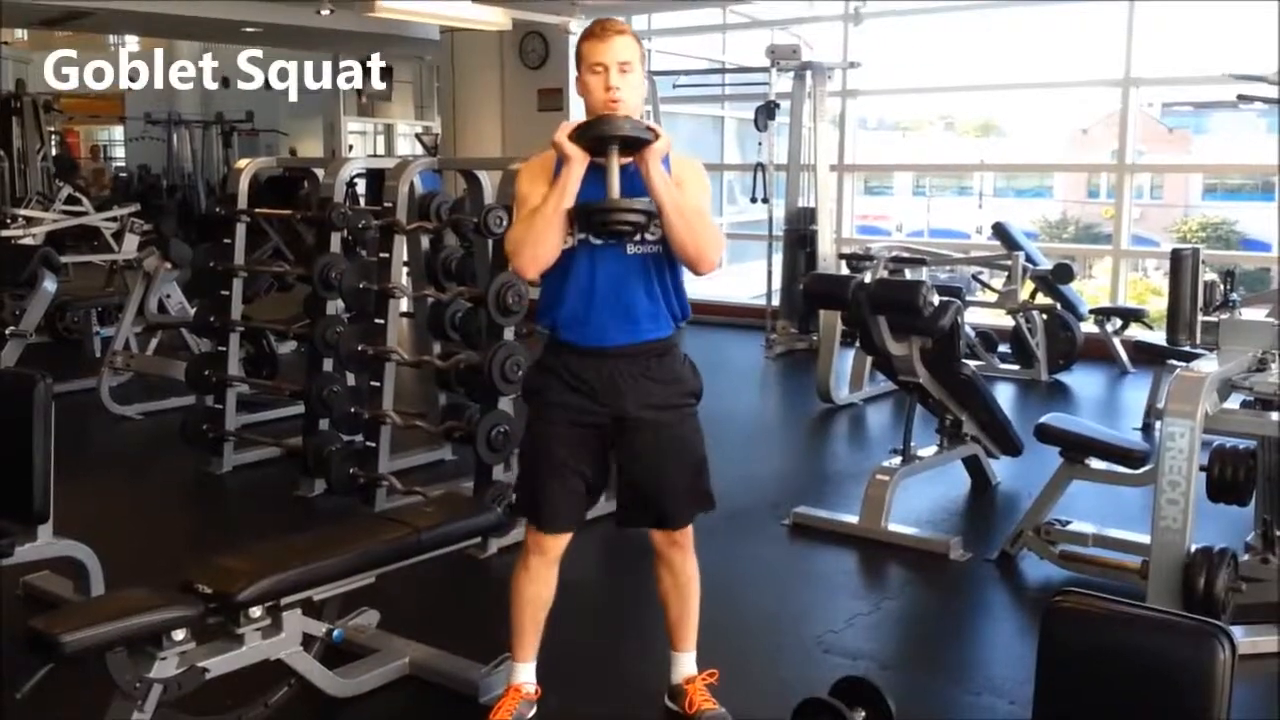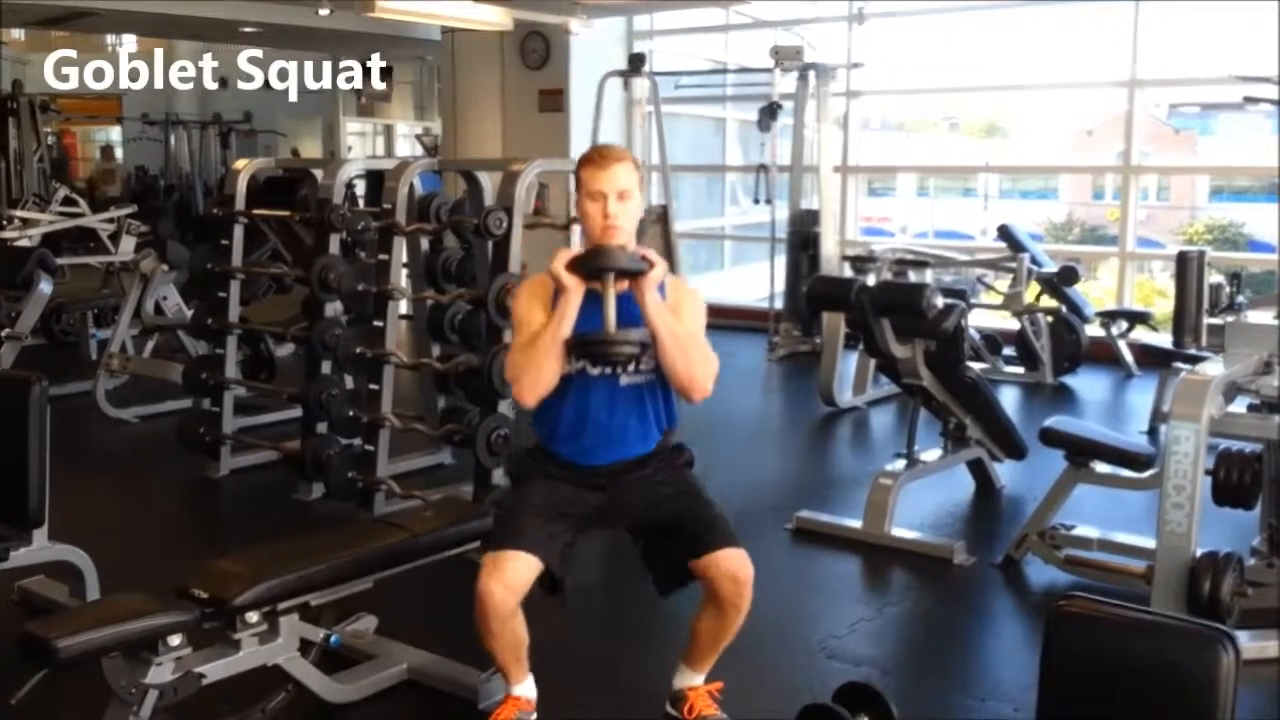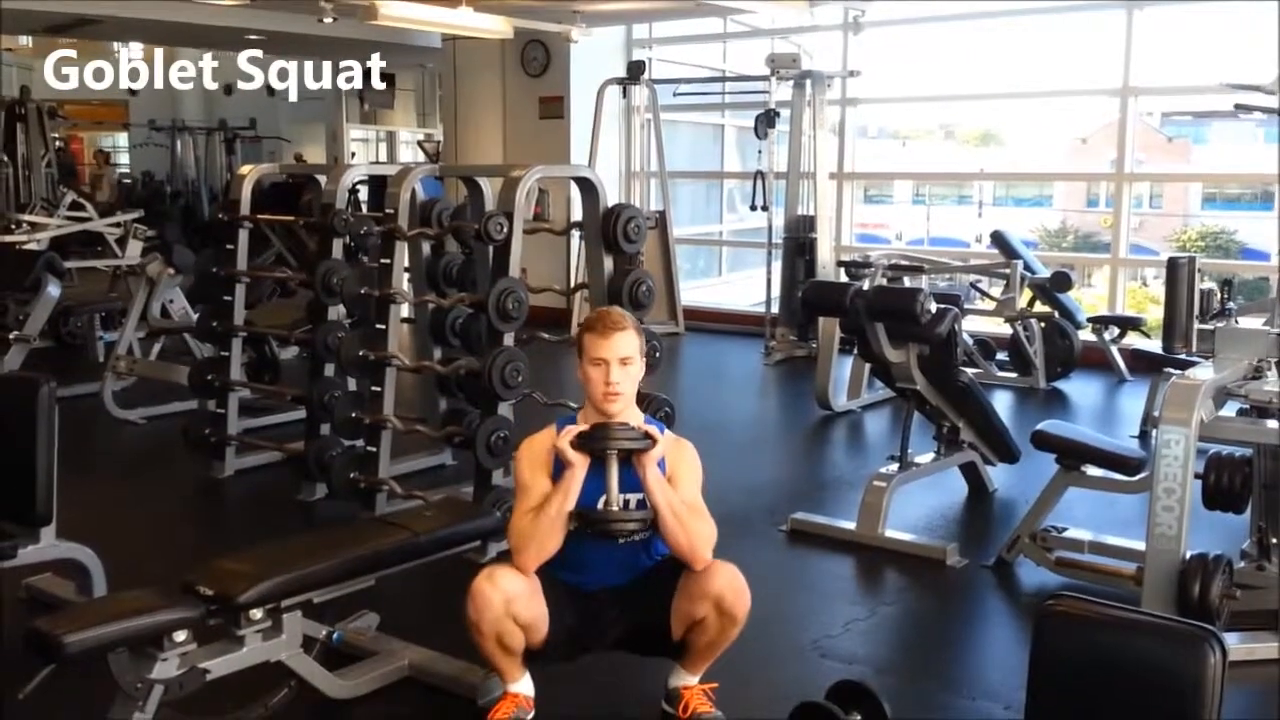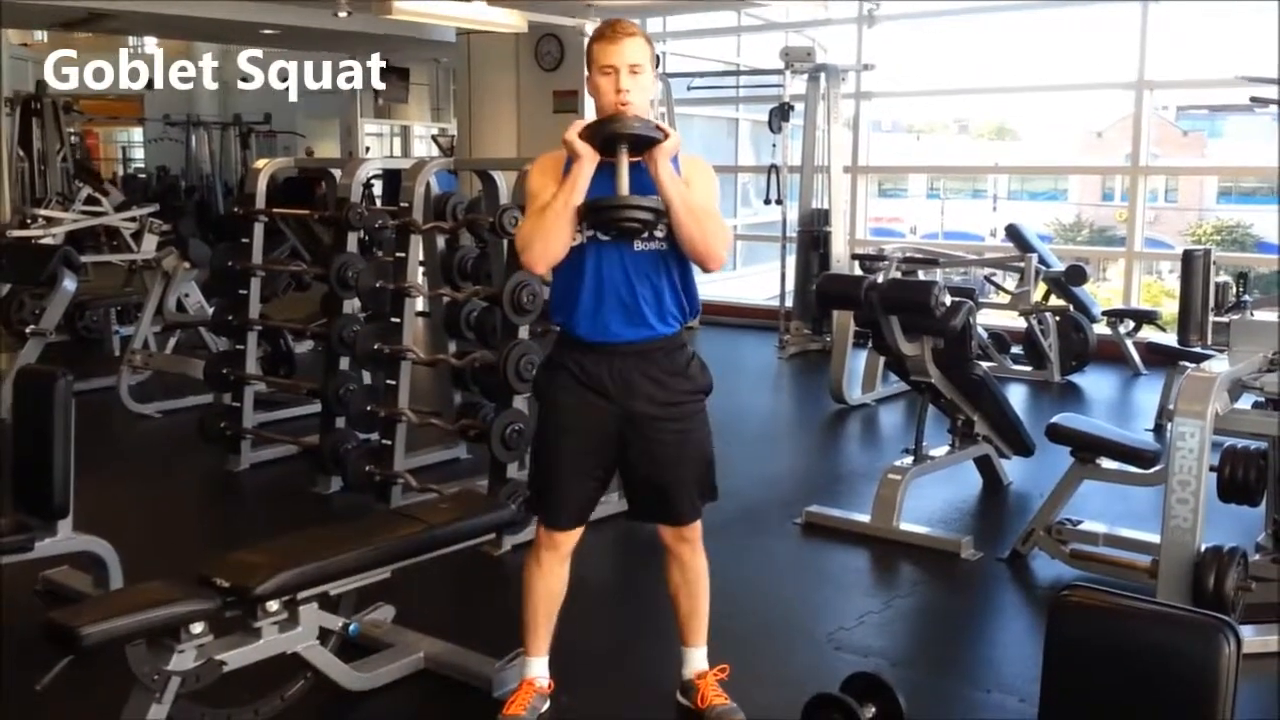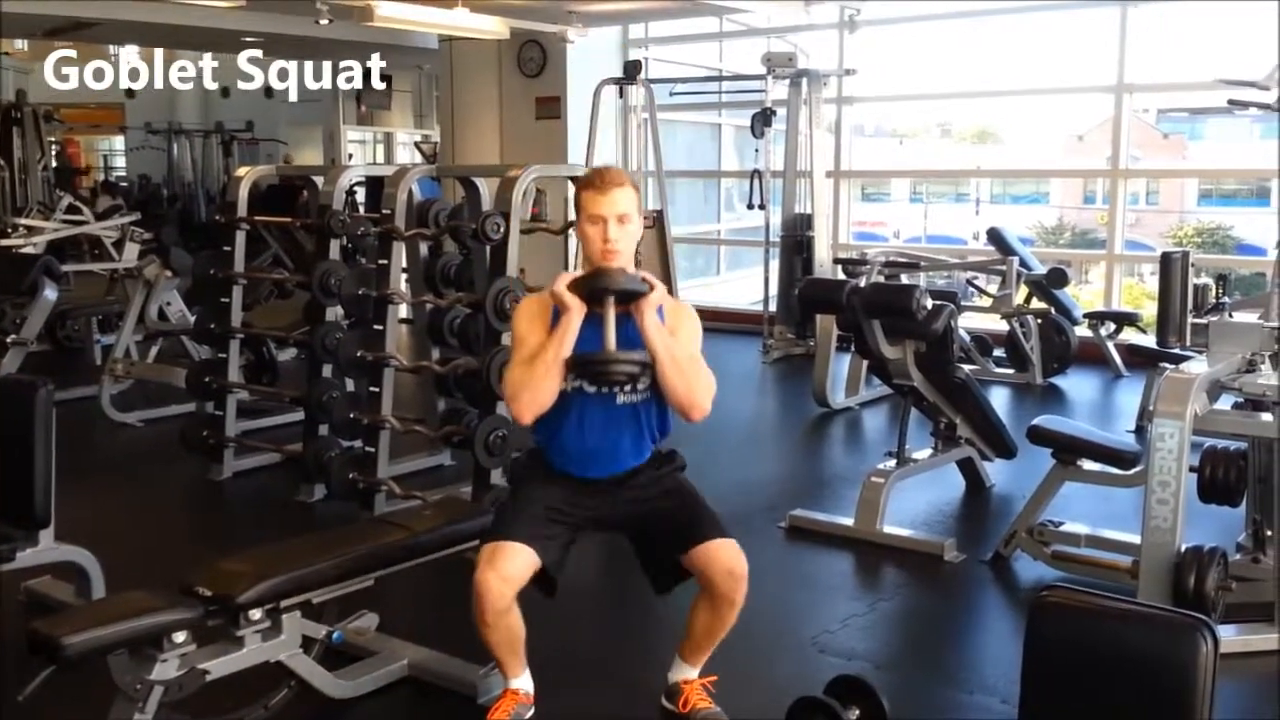
dt=1s
person 1, frame 1
left shoulder: (680, 166)
right shoulder: (544, 168)
left elbow: (706, 258)
right elbow: (527, 262)
left wrist: (653, 168)
right wrist: (575, 168)
left hip: (655, 372)
right hip: (571, 373)
left knee: (673, 535)
right knee: (545, 540)
person 1, frame 2
left shoulder: (675, 290)
right shoulder: (541, 290)
left elbow: (698, 386)
right elbow: (526, 391)
left wrist: (649, 296)
right wrist: (572, 296)
left hip: (650, 467)
right hip: (560, 469)
left knee: (734, 577)
right knee: (495, 589)
person 1, frame 3
left shoulder: (674, 451)
right shoulder: (542, 449)
left elbow: (697, 553)
right elbow: (528, 556)
left wrist: (648, 472)
right wrist: (576, 473)
left hip: (645, 588)
right hip: (565, 594)
left knee: (727, 589)
right knee: (489, 592)
left ankle: (684, 686)
person 1, frame 4
left shoulder: (689, 166)
right shoulder: (554, 166)
left elbow: (713, 255)
right elbow: (535, 257)
left wrist: (661, 168)
right wrist: (585, 166)
left hip: (663, 368)
right hip: (581, 369)
left knee: (682, 532)
right knee: (555, 535)
person 1, frame 5
left shoulder: (672, 311)
right shoulder: (541, 309)
left elbow: (697, 407)
right elbow: (523, 408)
left wrist: (649, 319)
right wrist: (572, 317)
left hip: (644, 476)
right hip: (558, 479)
left knee: (729, 571)
right knee: (492, 584)
